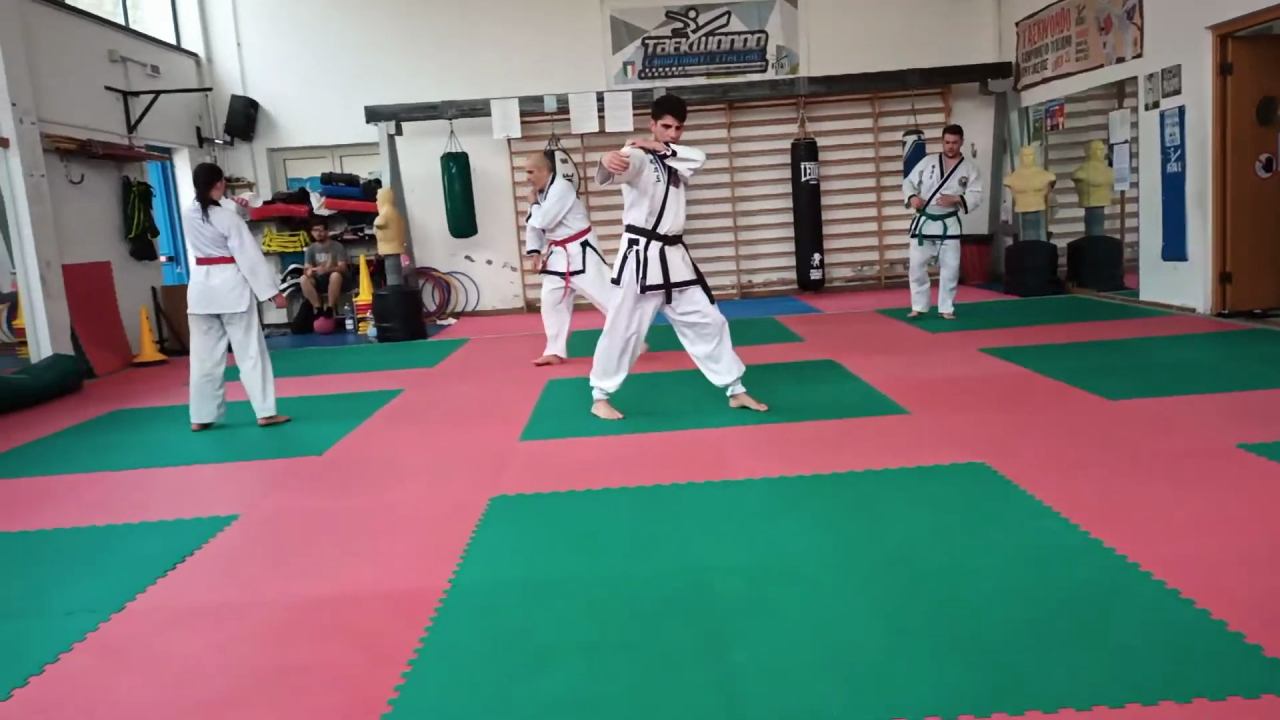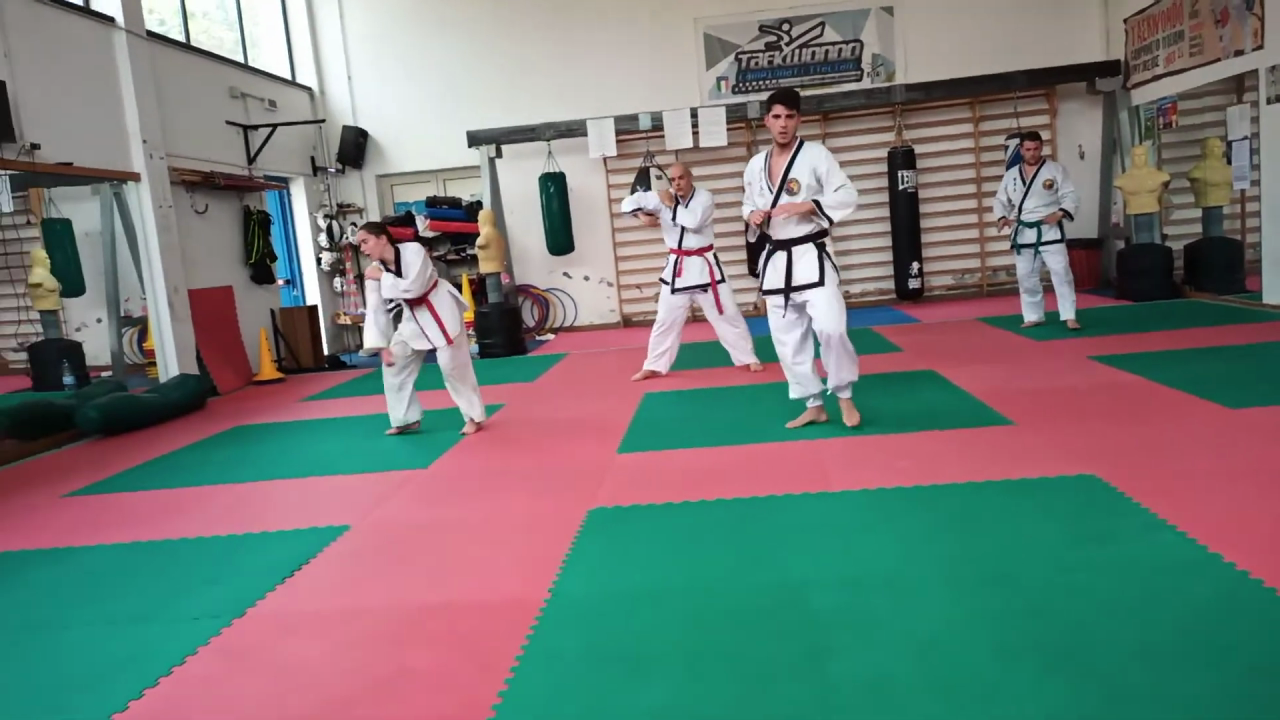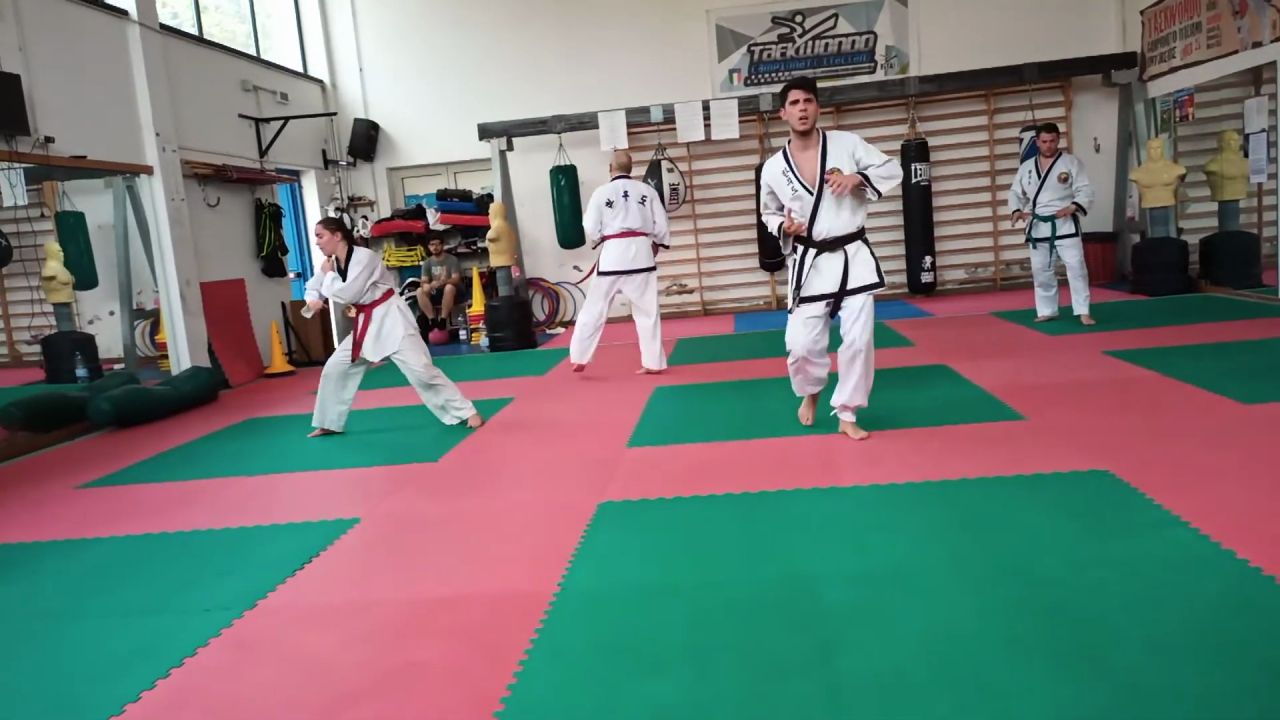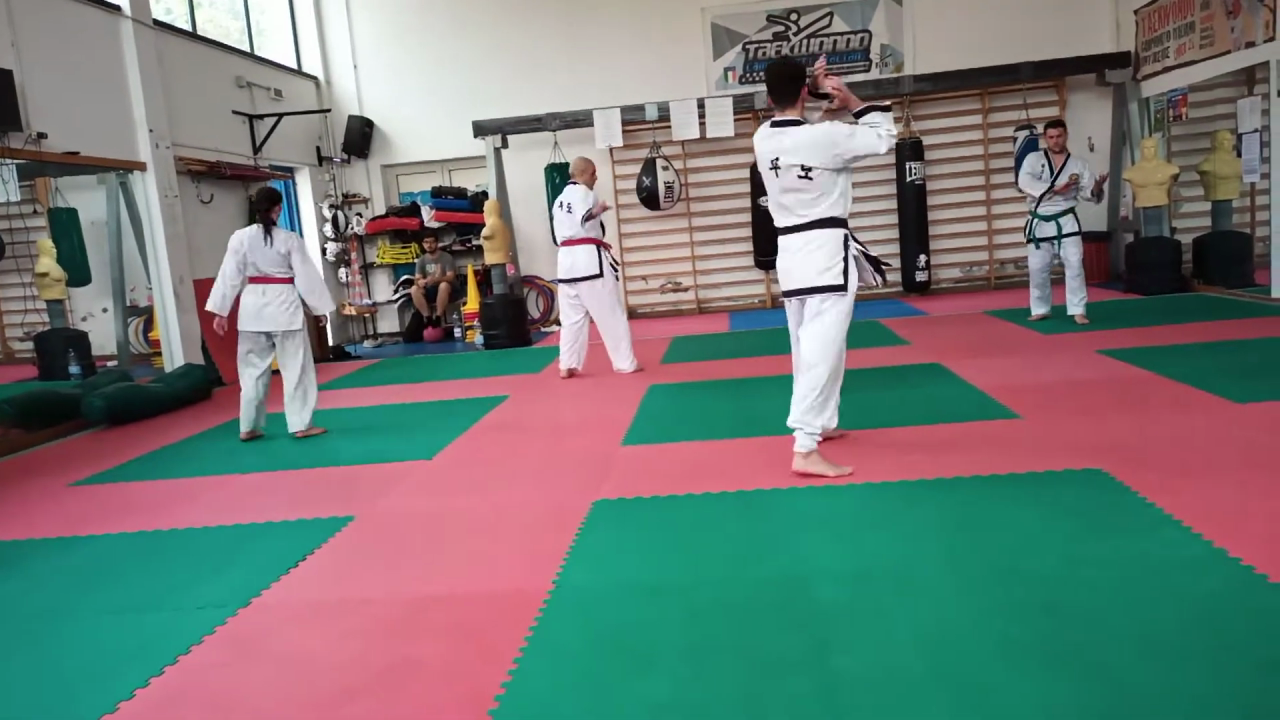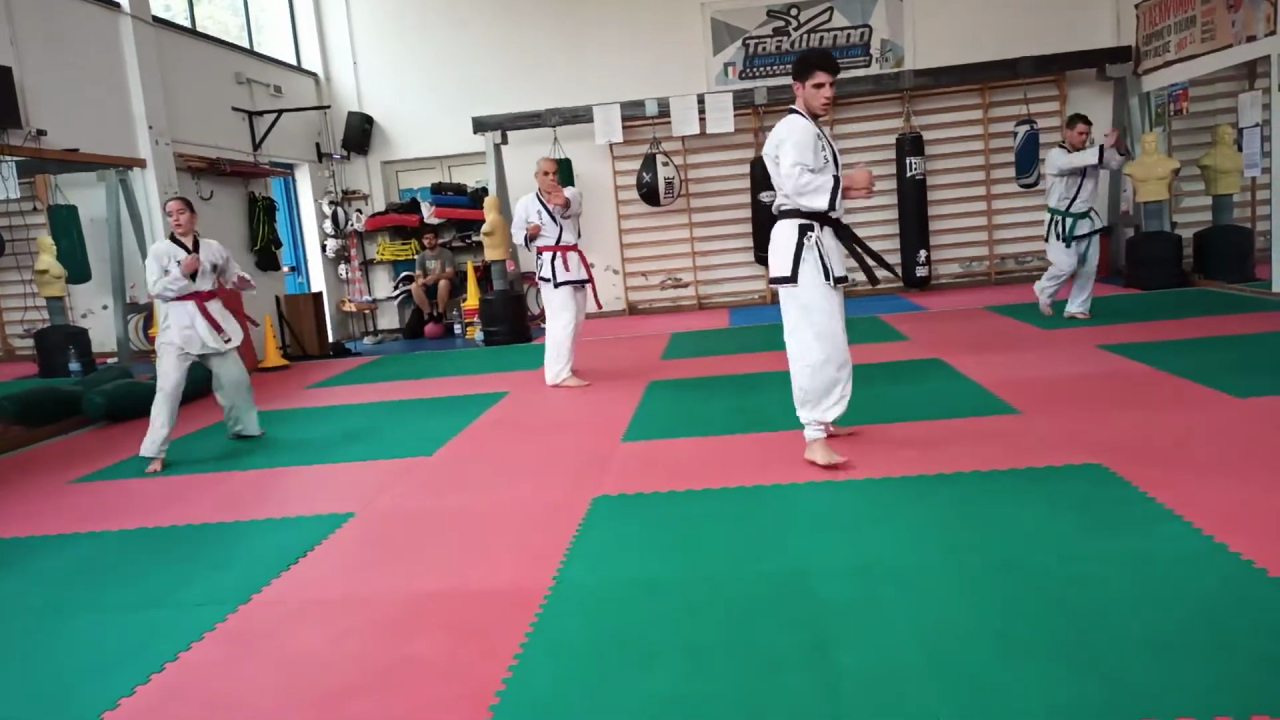
dt=1s
person 1, frame 1
left shoulder: (673, 159)
right shoulder: (637, 155)
left elbow: (698, 158)
right elbow: (618, 169)
left wrist: (661, 147)
right wrist: (607, 161)
left hip: (674, 255)
right hip: (641, 255)
left knee: (707, 321)
right knee: (622, 329)
left ankle: (735, 390)
right ankle: (600, 397)
person 1, frame 2
left shoulder: (816, 155)
right shoulder: (756, 165)
left elbow: (847, 195)
right elbow: (749, 204)
left wrist: (807, 206)
right wrist: (752, 216)
left hip: (811, 256)
right hip: (775, 261)
left knee: (831, 328)
right knee: (787, 341)
left ankle: (843, 394)
right ankle: (813, 405)
person 1, frame 3
left shoulder: (846, 143)
right shoulder: (773, 168)
left elbow: (891, 169)
right elbow: (770, 212)
left wrist: (859, 178)
right wrist: (784, 226)
left hip: (852, 258)
right hip: (809, 263)
left knee: (858, 340)
right knee: (801, 344)
left ankle: (847, 414)
right ankle: (810, 393)
person 1, frame 4
left shoulder: (764, 138)
right shoulder: (818, 138)
left elbow: (794, 120)
right elbow: (882, 135)
left wrist: (822, 83)
right wrist: (850, 102)
left hip: (794, 251)
right hip: (825, 253)
left knee: (809, 347)
right knee: (822, 350)
left ankle: (814, 424)
right ankle: (805, 451)
person 1, frame 5
left shoulder: (806, 131)
right shoulder: (797, 129)
right elbow: (794, 181)
left wrist: (845, 185)
right wrist: (844, 183)
left hip: (811, 243)
right hip: (803, 244)
left knee: (821, 338)
right knee: (820, 341)
left ankle: (821, 420)
right ankle: (816, 437)
person 2, frame 1
left shoulder: (188, 214)
right shoulder: (228, 218)
right elbow: (249, 256)
left wrist: (236, 205)
right wrist: (272, 291)
left hip: (201, 288)
right hip: (231, 287)
left knee: (204, 357)
right knee: (250, 351)
left ankle: (200, 417)
right ankle: (266, 411)
person 2, frame 2
left shoulder: (414, 250)
right shoulder: (376, 271)
left elbow: (414, 288)
right elbow: (376, 310)
left wrist: (382, 277)
right wrist: (381, 346)
left hip: (441, 309)
right hip: (413, 316)
left knee: (452, 365)
right knee: (394, 366)
left ankle: (474, 416)
right ankle: (406, 420)
person 2, frame 3
left shoulder: (365, 257)
right shoulder: (331, 264)
left elbow: (347, 295)
right elbow: (313, 287)
left wrist: (329, 275)
right wrist: (314, 301)
left hip: (392, 319)
right hip: (366, 325)
left knee: (421, 370)
right knee: (335, 369)
left ankle: (465, 412)
right ankle: (329, 423)
person 2, frame 4
left shoulder: (240, 238)
right shoulder: (290, 239)
left elbow: (229, 276)
right elbow: (307, 275)
left wrist: (219, 311)
right wrist: (320, 308)
left hip: (253, 305)
right hip: (285, 304)
left knee: (253, 369)
right knee: (297, 367)
left ankle: (249, 426)
right ankle: (301, 424)
person 2, frame 5
left shoulder: (213, 248)
right shoulder: (159, 251)
left elbow: (231, 273)
right elbow: (156, 288)
left wrist: (241, 280)
right wrist: (182, 273)
left hip: (211, 321)
right hip: (177, 324)
left knee: (235, 378)
right knee: (168, 385)
left ankle: (242, 426)
right ankle: (156, 451)
person 3, frame 1
left shoulder: (561, 189)
right shoulder: (539, 194)
left elbow: (543, 221)
right elbow: (533, 227)
left wrist: (535, 205)
right wrist: (535, 253)
left hip: (581, 252)
right hip: (559, 254)
left knee: (606, 297)
right knee: (552, 304)
right ankle: (554, 351)
person 3, frame 2
left shoulder: (704, 197)
right shoulder: (661, 198)
left elbow: (693, 220)
right elbow: (628, 203)
left wrist: (671, 205)
right wrist: (641, 214)
left hip: (705, 265)
right hip: (677, 267)
left knee: (727, 313)
right knee: (666, 319)
left ankle: (748, 358)
right ankle: (653, 366)
person 3, frame 3
left shoulder: (602, 193)
right shoulder: (647, 190)
left elbow: (591, 229)
right elbow: (661, 224)
right wrist: (658, 244)
left hip: (613, 253)
right hip: (642, 252)
left knee: (594, 308)
right knee: (647, 311)
left ankle: (580, 357)
right ankle: (653, 362)
person 3, frame 4
left shoulder: (560, 199)
right shoulder: (583, 192)
right elbow: (583, 212)
right wrist: (594, 210)
left hip: (566, 260)
right hip: (589, 259)
left knee: (572, 317)
right knee: (611, 315)
left ankle: (567, 366)
right ankle: (625, 363)
person 3, frame 5
left shoulder: (569, 194)
right shoulder: (526, 203)
left elbow: (573, 207)
right elbow: (516, 233)
left wrist: (563, 202)
right wrist: (530, 235)
left hip: (572, 261)
right hip: (550, 265)
left knee: (574, 318)
right knee: (563, 318)
left ankle: (559, 365)
right ankle: (559, 374)
person 4, frame 1
left shoulder: (970, 168)
right shoulder: (928, 162)
left elbow: (976, 195)
right elbow: (909, 182)
left wrist: (956, 199)
right wrist: (912, 197)
left hip: (948, 224)
right hip: (923, 221)
left knee: (950, 267)
right knee: (917, 264)
left ankle: (946, 308)
right ankle: (919, 306)
person 4, frame 2
left shoulder: (1055, 169)
right shoulder: (1011, 175)
left elbow: (1070, 196)
right elbow: (1001, 200)
left wrist: (1060, 213)
right wrist: (1002, 217)
left hip: (1049, 230)
right hip: (1023, 233)
left knee: (1061, 271)
right knee: (1026, 277)
left ankle: (1070, 317)
right ankle: (1033, 316)
person 4, frame 3
left shoulder: (1071, 163)
right shoulder: (1026, 167)
left elbow: (1085, 191)
right elbow: (1016, 193)
left wrist: (1073, 207)
right wrist: (1016, 210)
left hip: (1064, 225)
right hip: (1038, 226)
left knee: (1076, 266)
right knee: (1041, 271)
left ankle: (1083, 312)
right ankle: (1047, 311)
person 4, frame 4
left shoulder: (1078, 164)
right shoulder: (1033, 159)
left elbow: (1087, 193)
right elbow: (1025, 181)
left wrist: (1097, 188)
right wrist: (1054, 189)
left hip: (1066, 223)
right hip: (1039, 224)
left knee: (1074, 266)
right knee: (1037, 269)
left ankle: (1078, 311)
right ankle: (1040, 309)
person 4, frame 5
left shoulder: (1091, 154)
right shoulder: (1055, 156)
left elbow: (1115, 162)
right elbow: (1077, 160)
left wrist: (1119, 145)
right wrist: (1105, 146)
left hip: (1087, 220)
right hip: (1062, 222)
left knee: (1089, 266)
right knee: (1065, 266)
left ankle: (1076, 307)
right ankle: (1044, 290)
